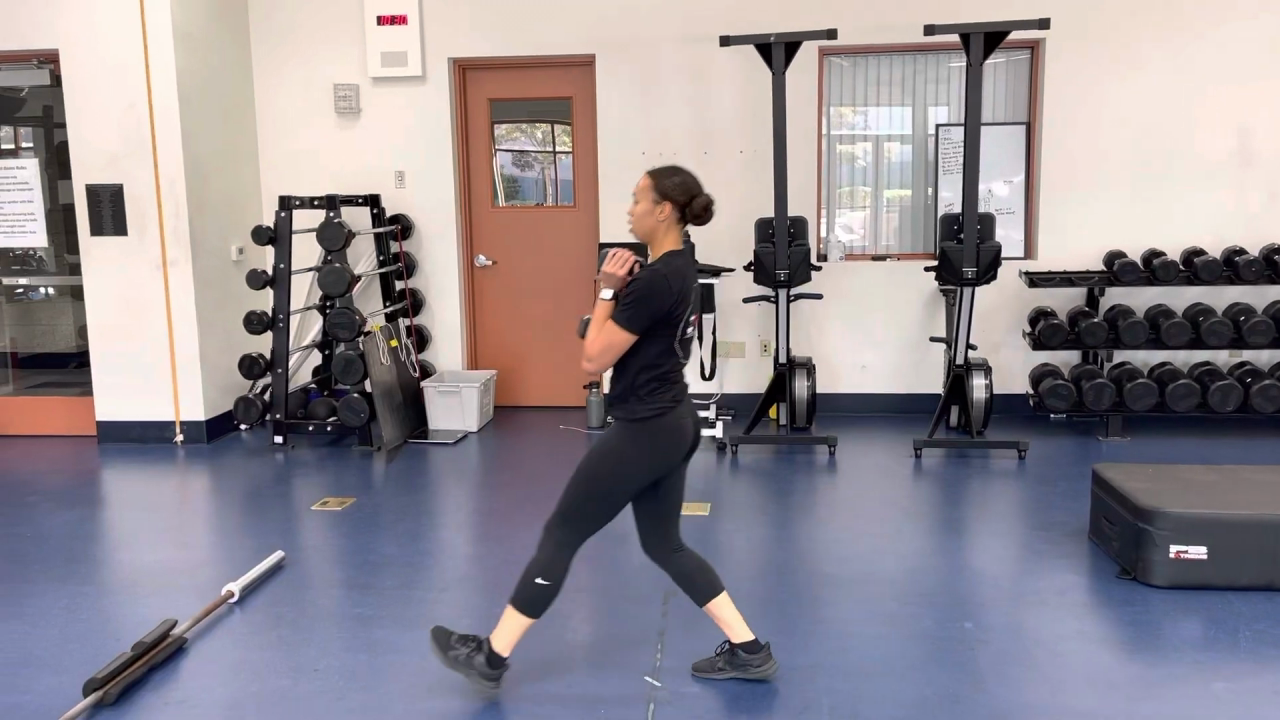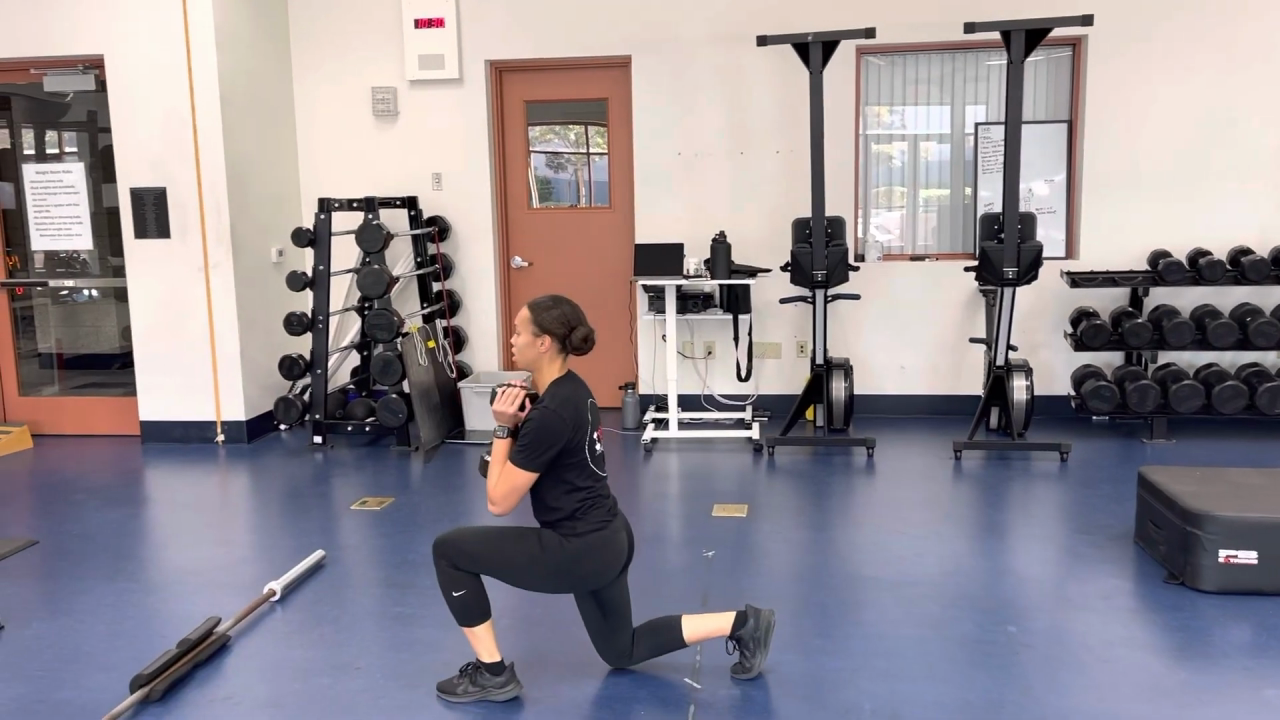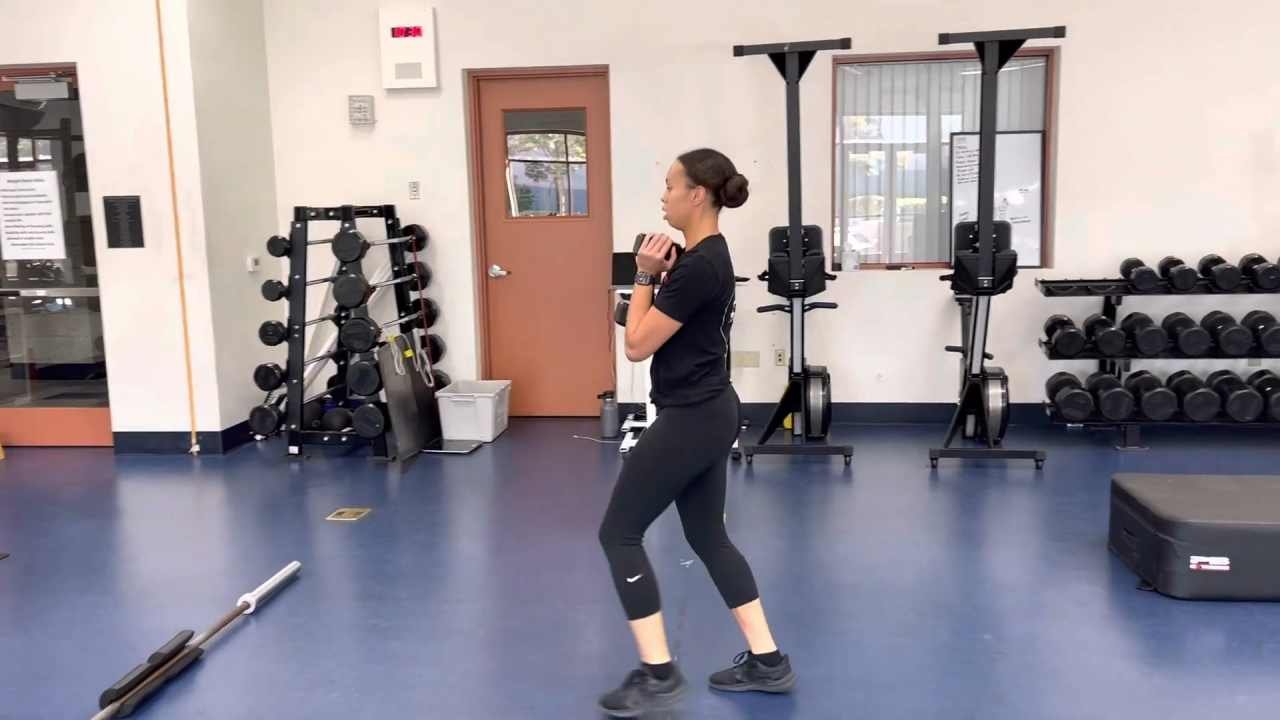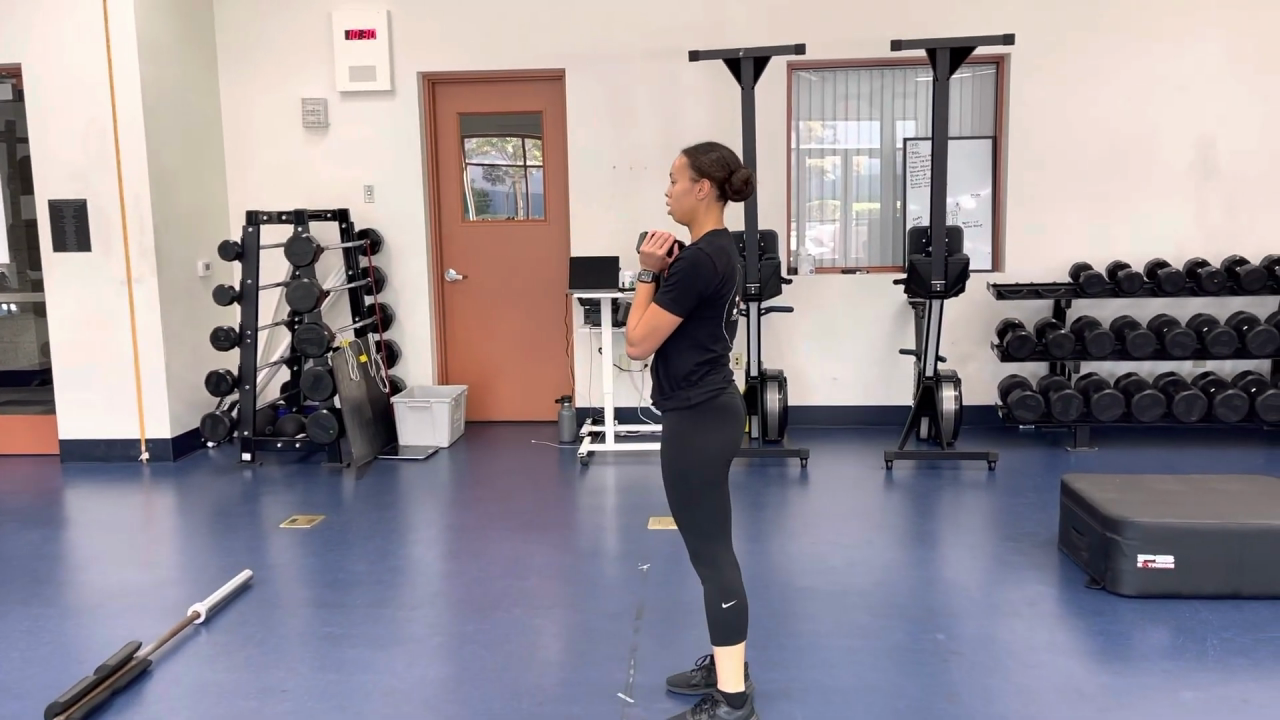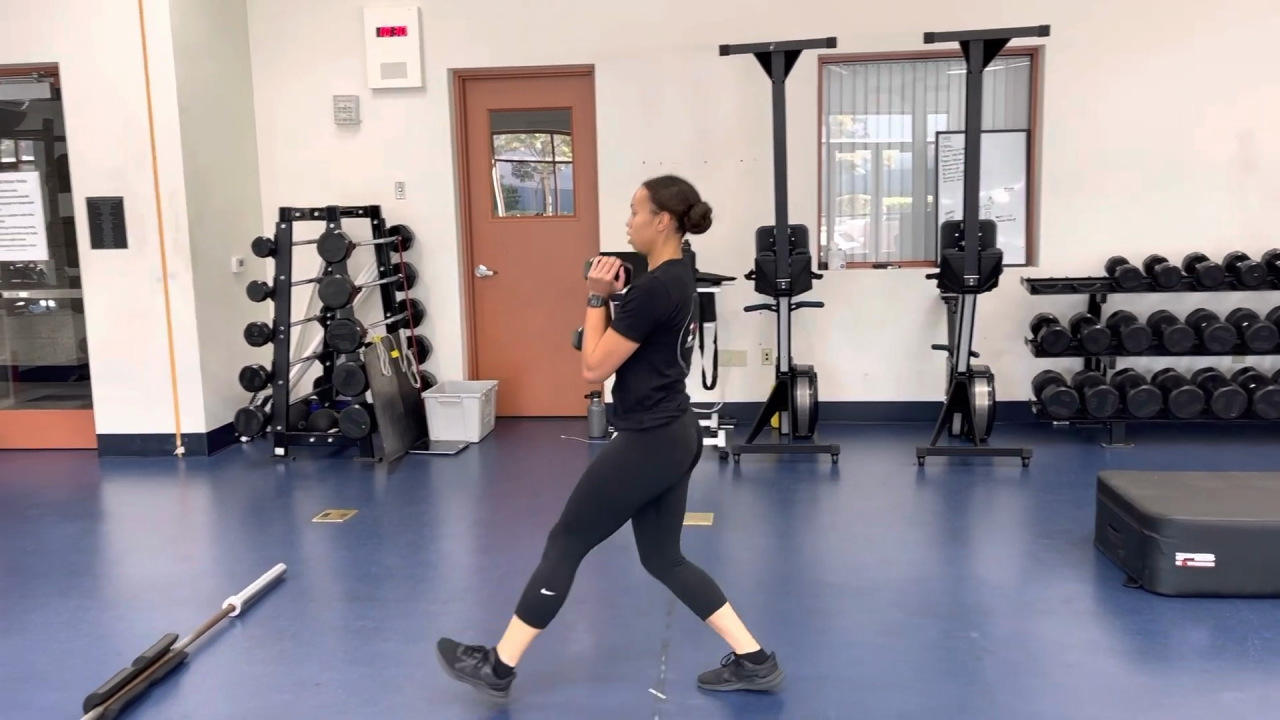
dt=1s
person 1, frame 1
left shoulder: (657, 279)
right shoulder: (679, 269)
left elbow: (594, 359)
left wrist: (608, 292)
right wrist: (620, 290)
left hip: (644, 431)
right hip: (673, 423)
left knee: (562, 534)
right knee: (663, 543)
left ankle: (493, 658)
right ankle: (747, 649)
person 1, frame 2
left shoulder: (551, 414)
right shoulder: (570, 390)
left elbow: (499, 501)
left wrist: (503, 429)
right wrist: (518, 425)
left hip: (579, 549)
right hip: (606, 541)
left knee: (449, 550)
right knee: (623, 651)
left ankle: (491, 672)
right ankle: (744, 624)
person 1, frame 3
left shoulder: (697, 265)
right shoulder: (707, 256)
left elbow: (637, 346)
right elbow: (669, 326)
left wrist: (645, 276)
right wrist: (661, 275)
left hip: (689, 419)
right hip: (713, 412)
left knee: (619, 533)
right knee: (708, 539)
left ankle: (658, 673)
right ankle: (767, 661)
person 1, frame 4
left shoulder: (699, 259)
right shoulder: (718, 250)
left elbow: (639, 343)
left wrist: (648, 273)
right wrist: (665, 271)
left hip: (697, 420)
right hip: (712, 410)
left knee: (710, 554)
right knee: (712, 546)
right ankle: (727, 669)
person 1, frame 5
left shoulder: (654, 287)
right shoulder: (678, 278)
left elbow: (596, 367)
left wrist: (595, 299)
right wrist: (613, 296)
left hip: (648, 442)
right hip: (675, 435)
left knee: (565, 544)
right knee: (663, 557)
left ankle: (500, 666)
right ankle: (752, 660)
